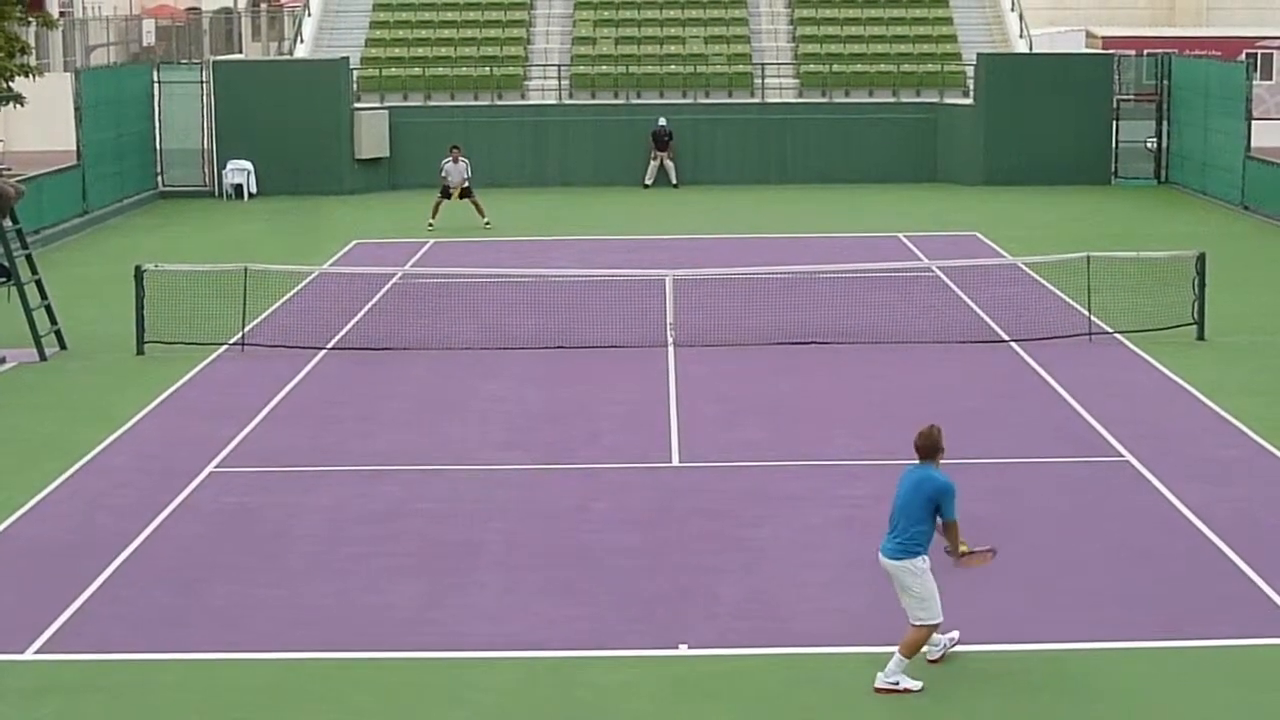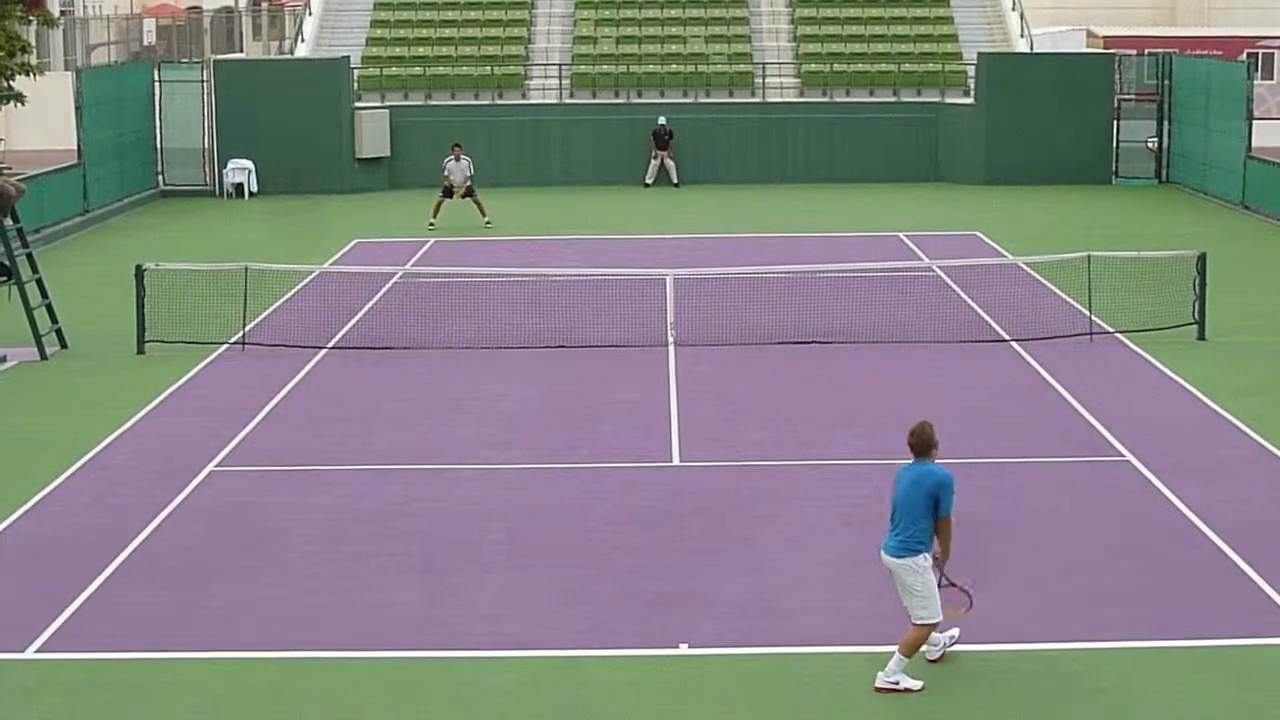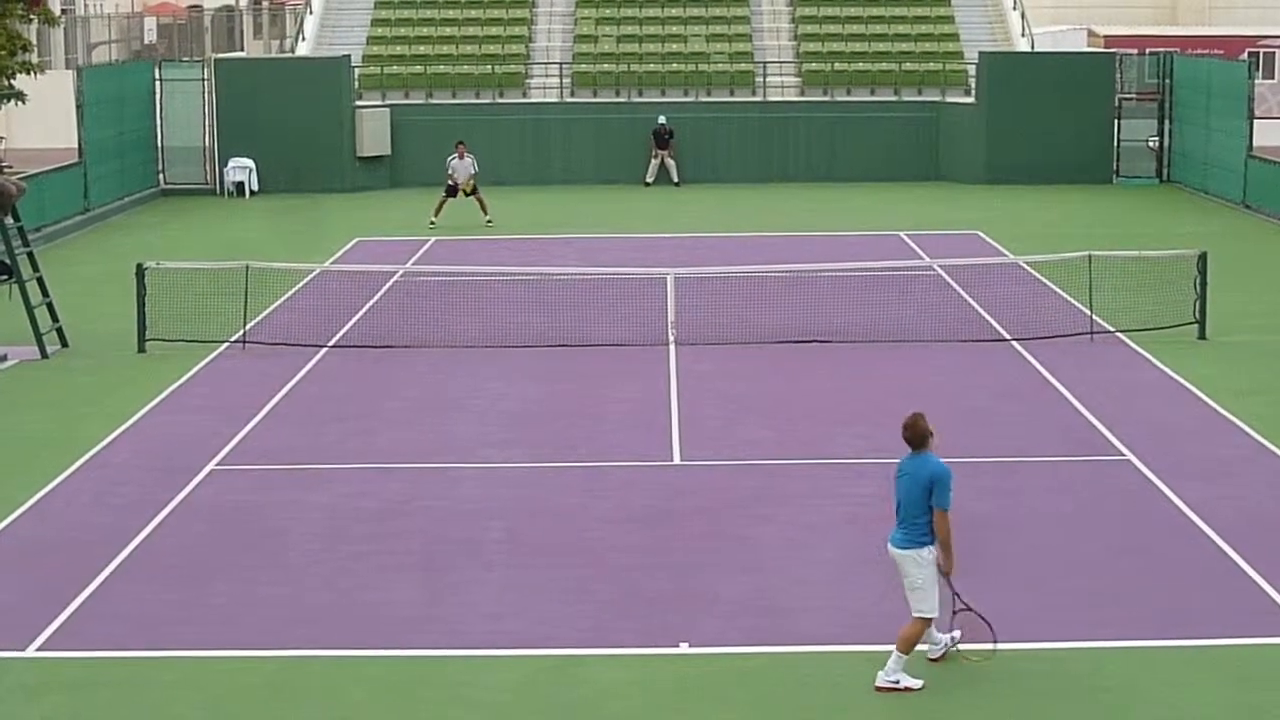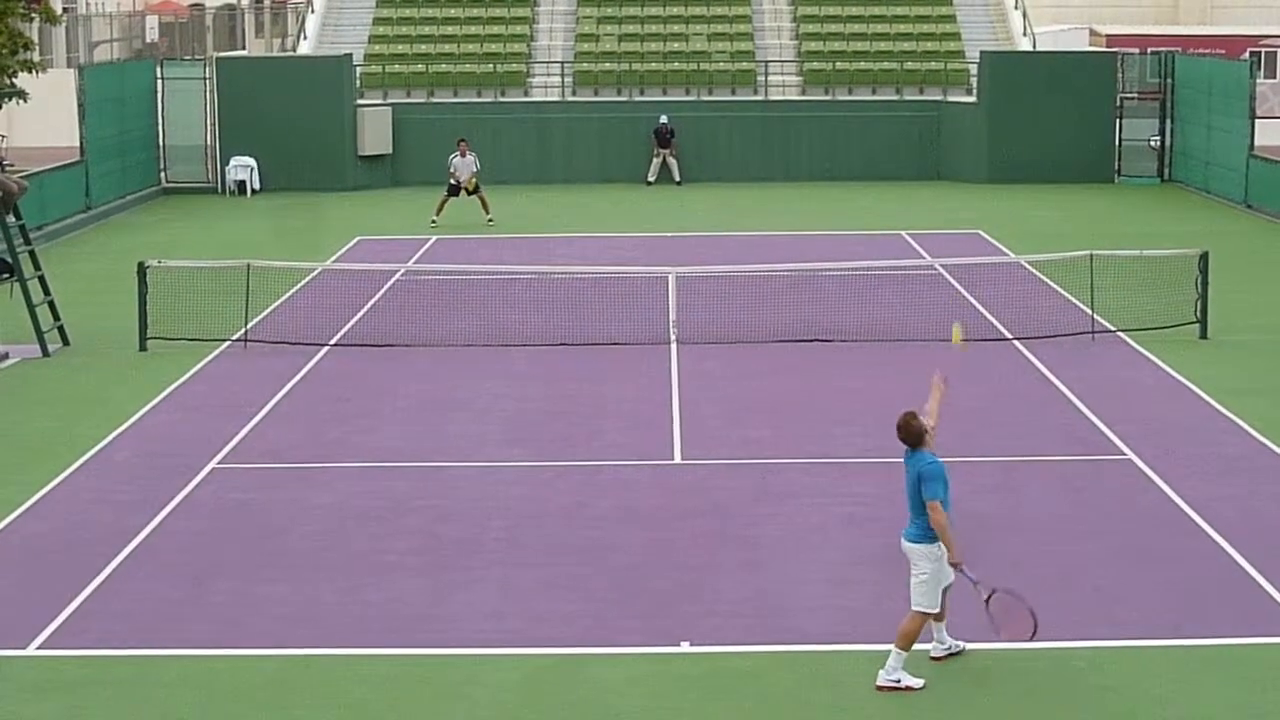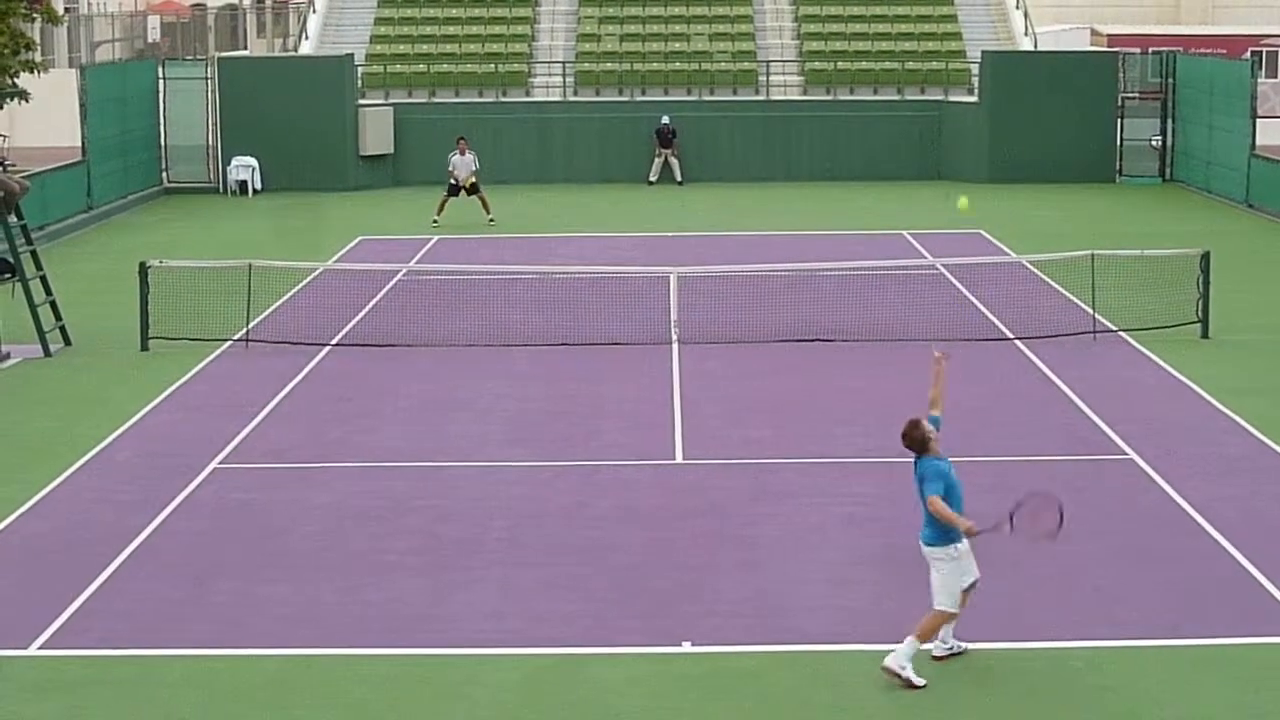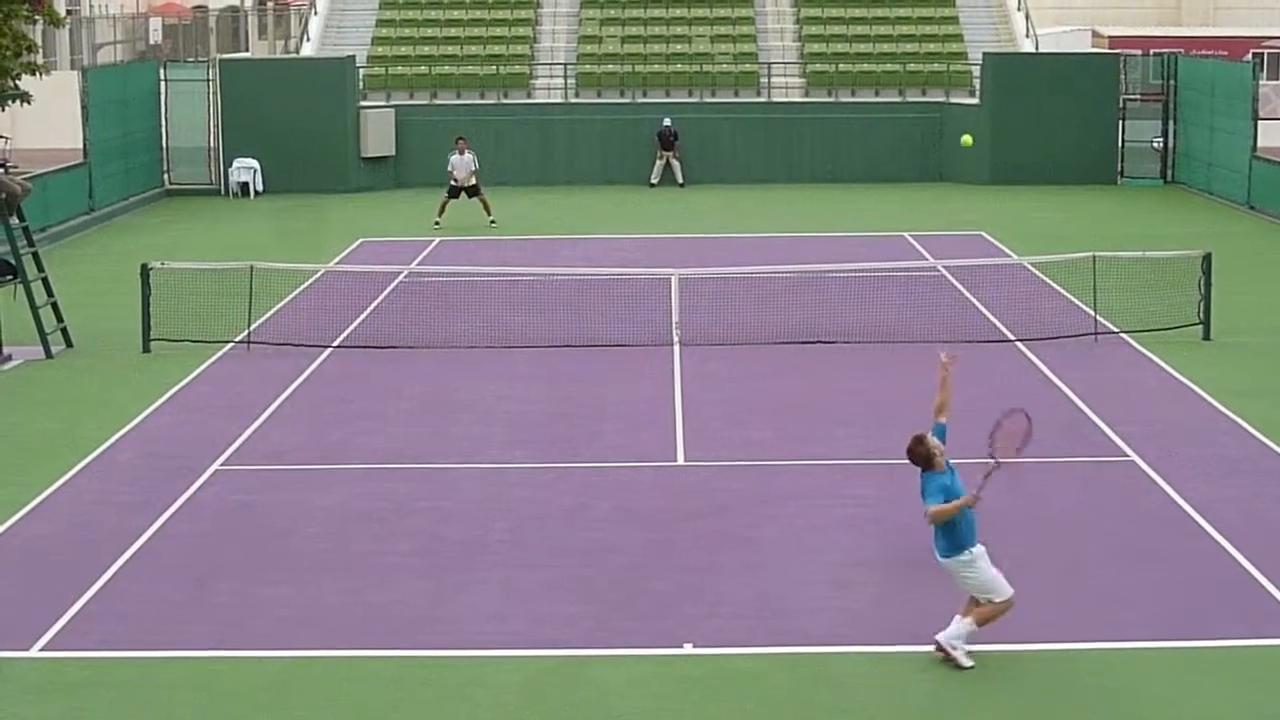
dt=0.2s
person 1, frame 1
left shoulder: (909, 474)
right shoulder: (943, 483)
right elbow: (949, 525)
left wrist: (950, 541)
right wrist: (955, 546)
left hip: (890, 552)
right hip: (908, 559)
left knee: (921, 611)
right knee: (928, 621)
left ankle: (936, 645)
right ankle: (889, 677)
person 1, frame 2
left shoulder: (903, 474)
right shoulder: (942, 478)
right elbow: (943, 524)
right wrist: (944, 554)
left hip: (893, 551)
right hip: (911, 557)
left knee: (922, 607)
right knee: (925, 621)
left ankle: (935, 644)
right ankle: (889, 676)
person 1, frame 3
left shoulder: (905, 465)
right shoulder: (939, 470)
right elbow: (941, 520)
right wrist: (948, 558)
left hip: (900, 543)
right hip: (916, 550)
left knee: (926, 602)
right knee: (921, 615)
left ankle: (937, 643)
right ankle: (889, 675)
person 1, frame 4
left shoulder: (913, 455)
right shoulder: (930, 467)
left elbow: (930, 417)
right elbow: (935, 512)
left wrist: (938, 388)
right wrist: (950, 548)
left hip: (919, 540)
right hip: (925, 545)
left knee: (943, 586)
right knee: (922, 611)
left ankle: (941, 642)
right ankle: (890, 673)
person 1, frame 5
left shoulder: (926, 453)
right shoulder: (933, 470)
left elbow: (935, 406)
right elbow: (934, 504)
left wrist: (939, 370)
right wrist: (961, 522)
left hip: (951, 542)
right hip: (942, 546)
left knee: (967, 584)
right knee: (944, 612)
left ankle: (944, 643)
right ankle: (898, 659)
person 1, frame 6
left shoulder: (938, 464)
right shoulder: (935, 483)
left elbow: (941, 410)
right elbow: (933, 516)
left wrist: (944, 373)
right wrist: (961, 503)
left hip: (966, 549)
right hip: (959, 556)
left knee: (983, 596)
right knee: (1004, 600)
left ankle: (949, 635)
right ankle: (954, 639)
